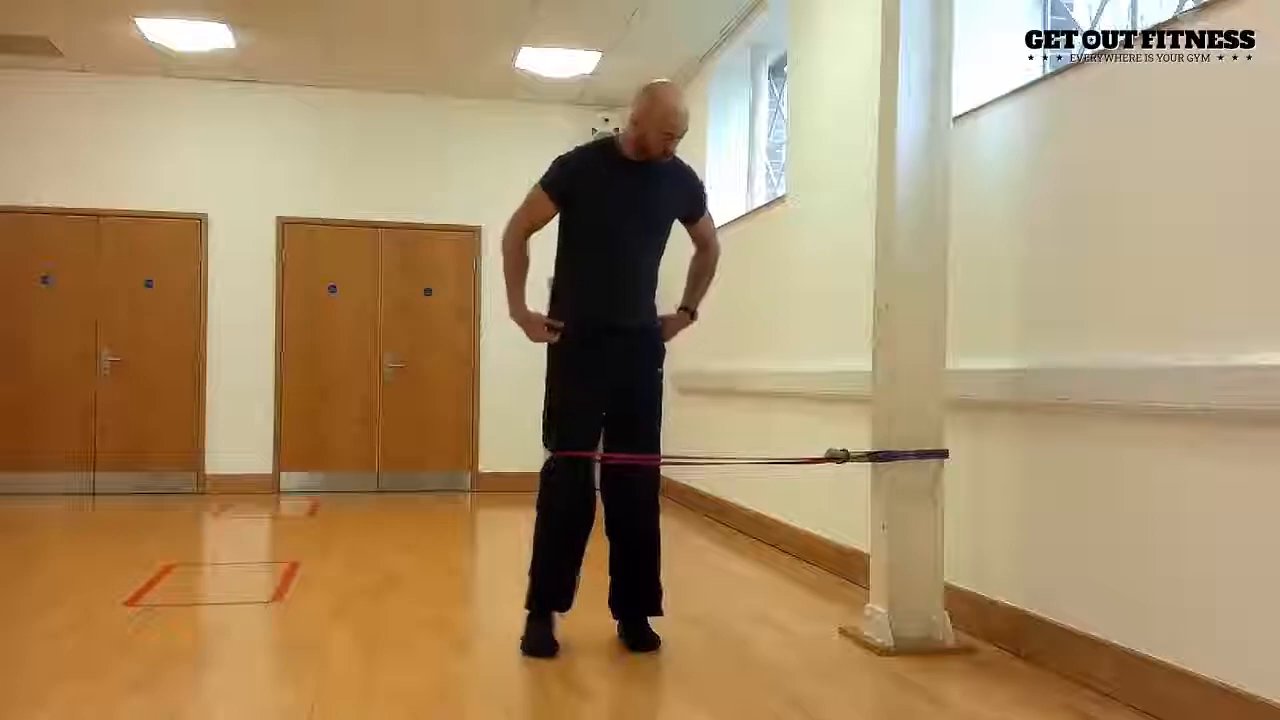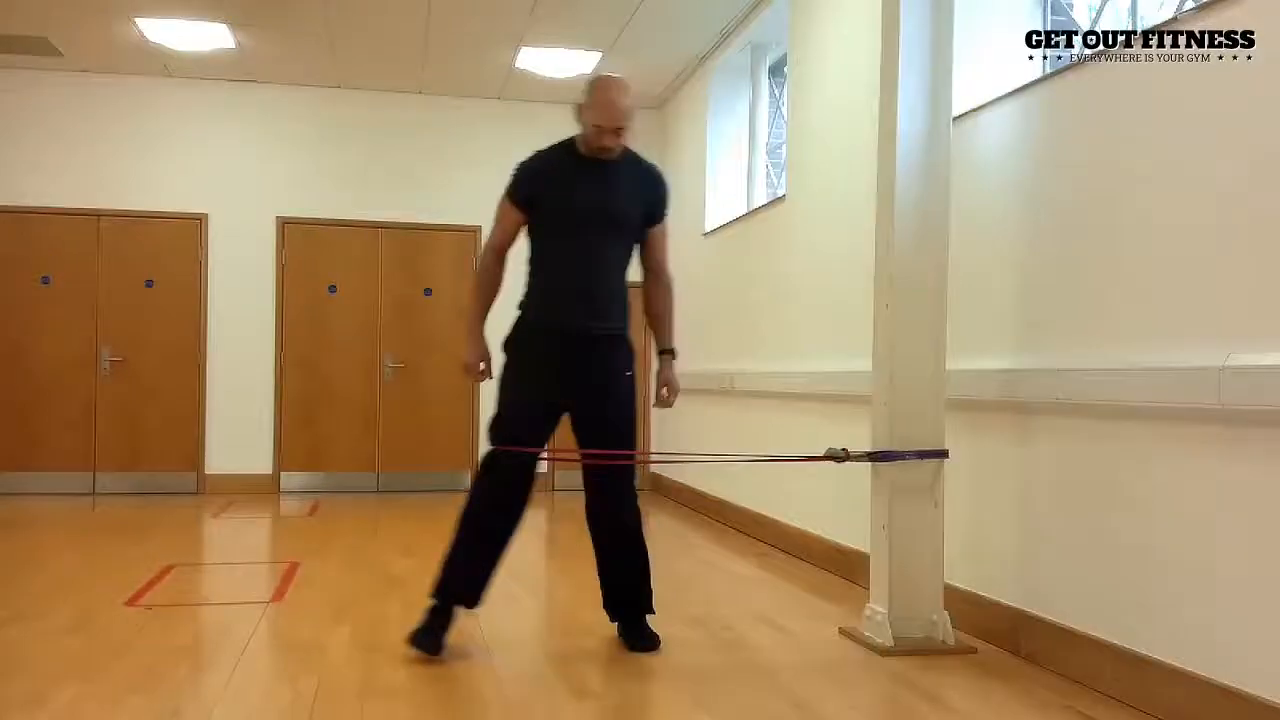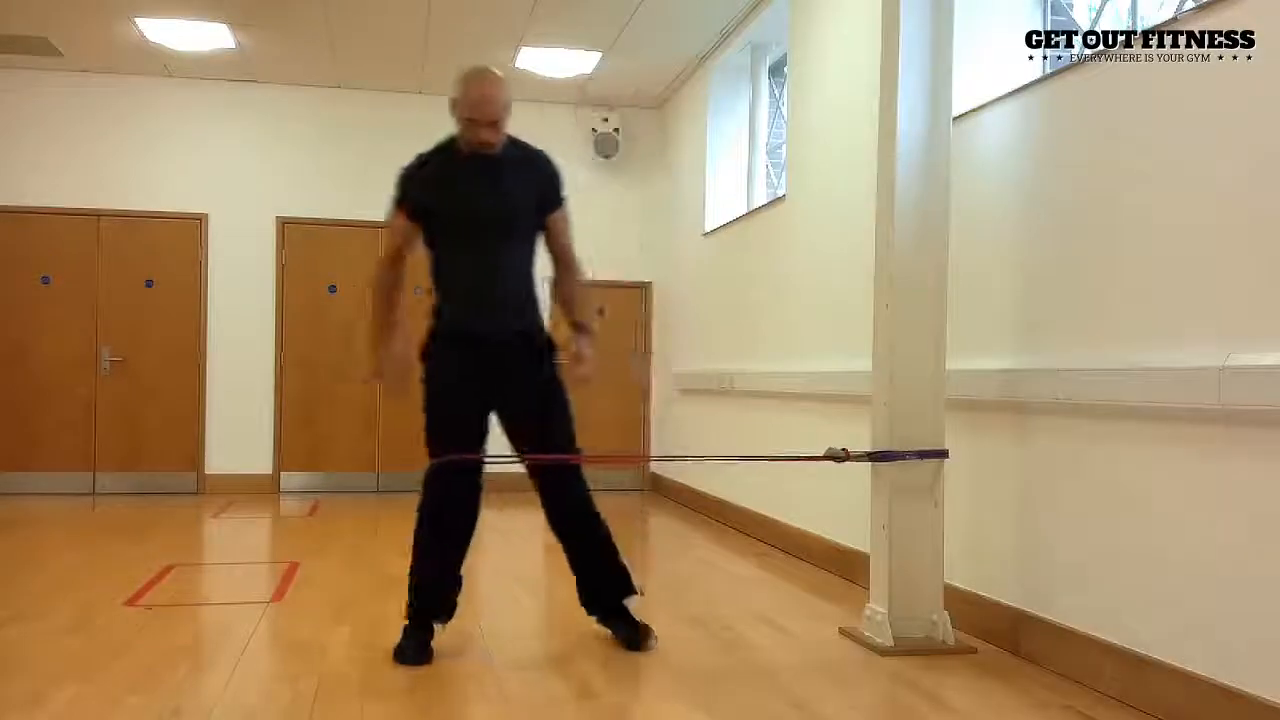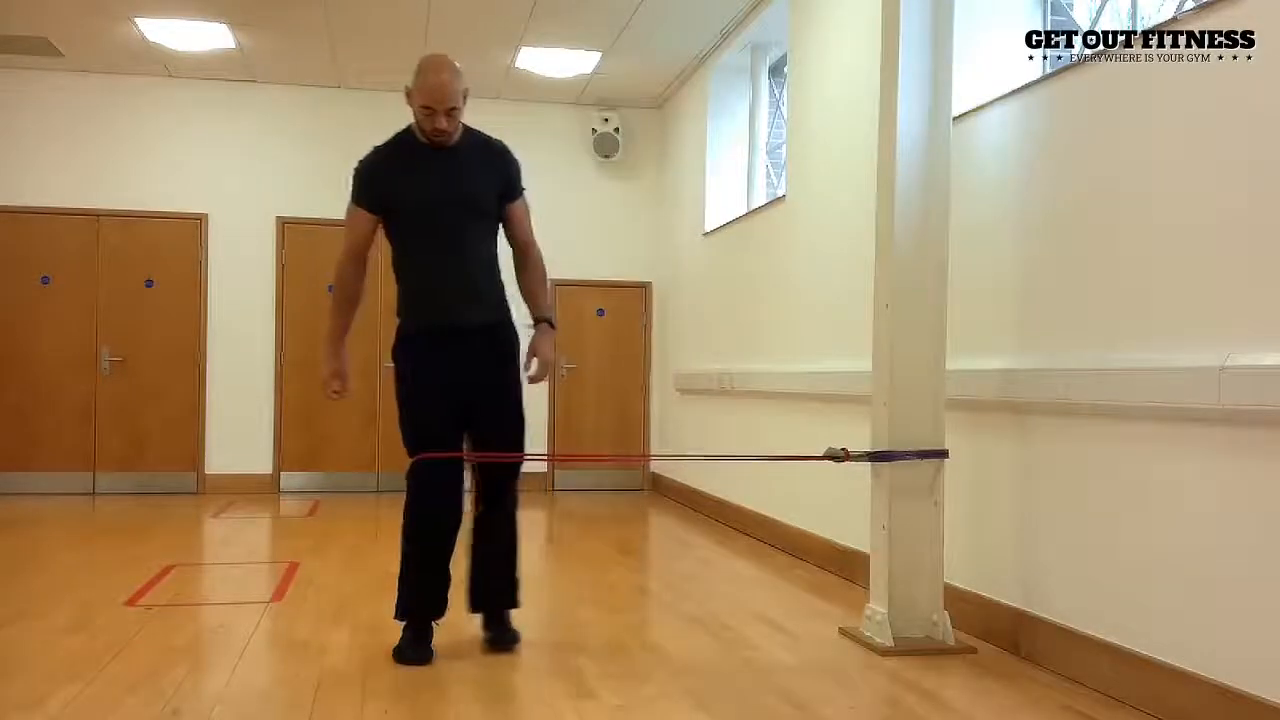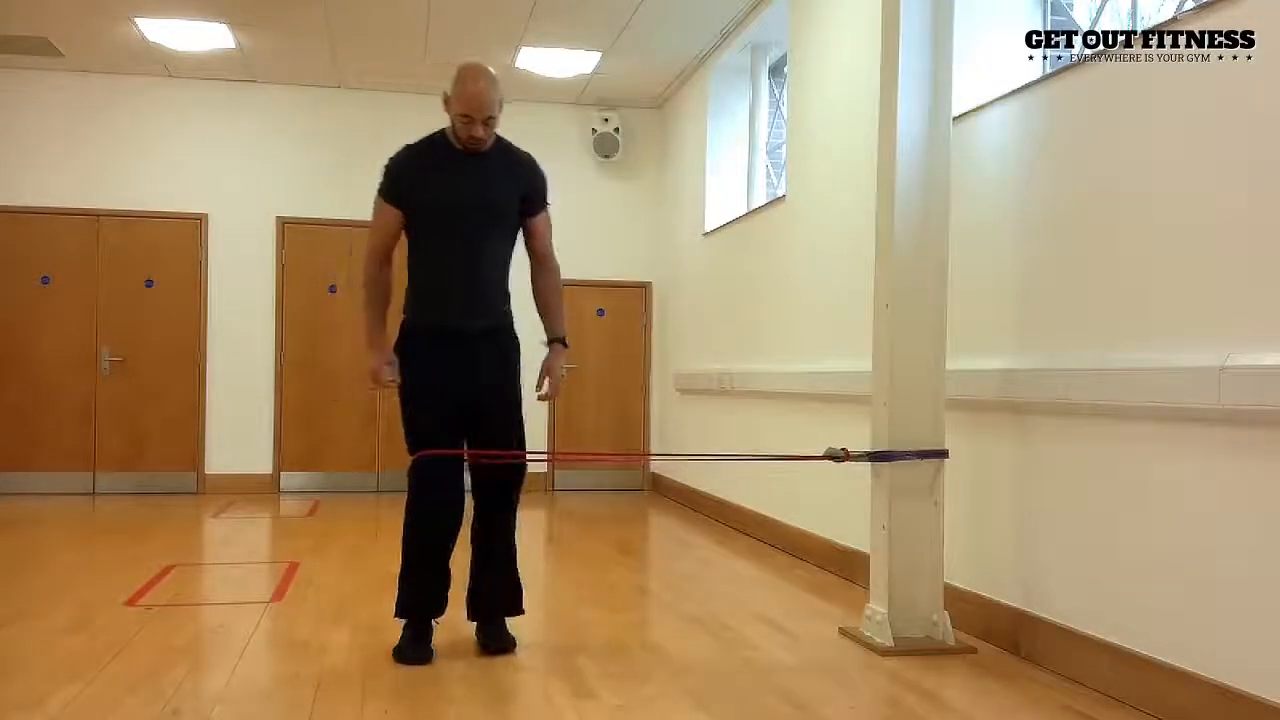
dt=0.4s
person 1, frame 1
left shoulder: (682, 182)
right shoulder: (578, 168)
left elbow: (708, 246)
right elbow: (517, 230)
left wrist: (687, 311)
right wrist: (519, 309)
left hip: (641, 345)
right hip: (577, 343)
left knee: (636, 481)
right knee: (568, 475)
left ankle: (634, 610)
right ankle: (542, 611)
person 1, frame 2
left shoulder: (647, 182)
right shoulder: (540, 172)
left elbow: (657, 275)
right elbow: (495, 251)
left wrist: (665, 354)
right wrist: (473, 334)
left hip: (608, 349)
right hip: (538, 343)
left knee: (614, 483)
right knee: (506, 470)
left ankle: (630, 612)
right ankle: (447, 605)
person 1, frame 3
left shoulder: (536, 169)
right shoulder: (425, 175)
left elbow: (564, 258)
right elbow: (393, 260)
left wrist: (581, 330)
right wrist: (385, 339)
left hip: (524, 344)
right hip: (454, 349)
left knee: (561, 476)
right knee: (450, 481)
left ankle: (610, 602)
right ankle: (421, 620)
person 1, frame 4
left shoulder: (496, 159)
right shoulder: (381, 168)
left elbow: (525, 248)
right elbow: (352, 261)
left wrist: (544, 325)
right wrist: (334, 347)
left hip: (492, 339)
right hip: (422, 344)
left knee: (500, 476)
right knee: (432, 481)
left ankle: (494, 606)
right ankle: (419, 618)
person 1, frame 5
left shoulder: (522, 171)
right shoulder: (410, 166)
left elbow: (543, 261)
right elbow: (378, 257)
left wrist: (557, 343)
right wrist: (377, 341)
left hip: (495, 344)
right hip: (425, 344)
left knee: (501, 478)
right knee: (433, 481)
left ankle: (492, 612)
right ankle: (418, 617)
